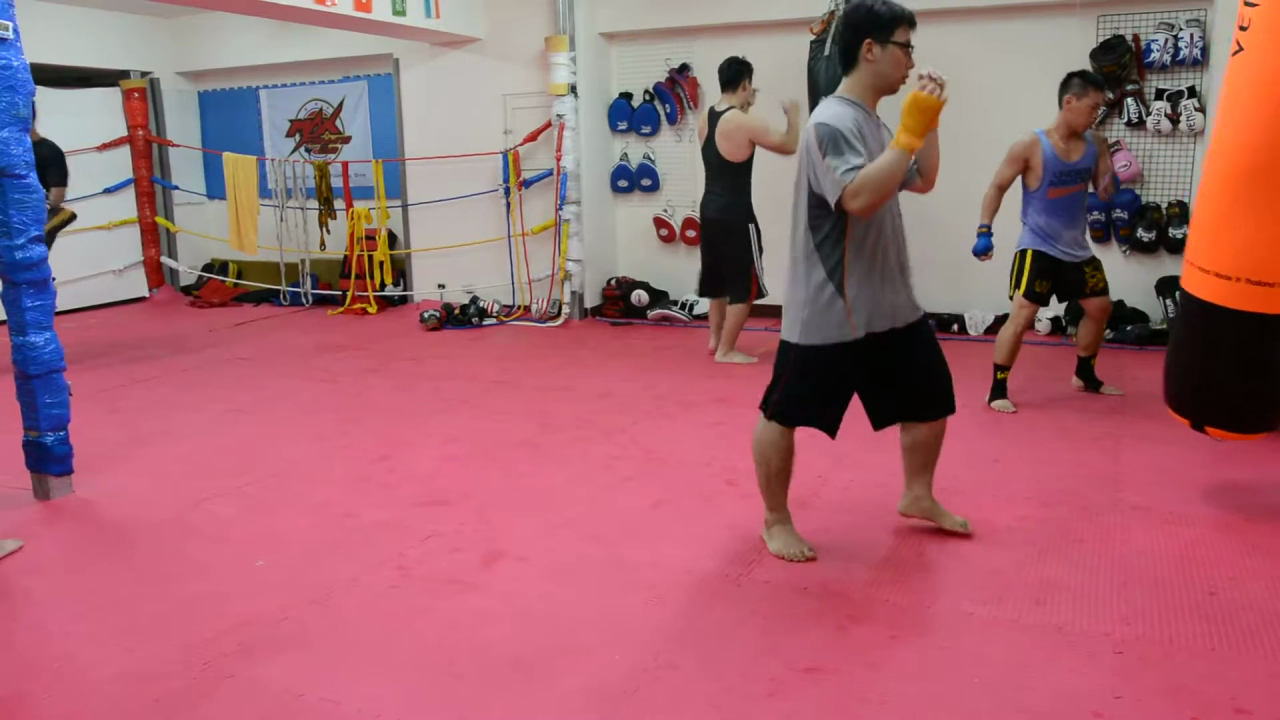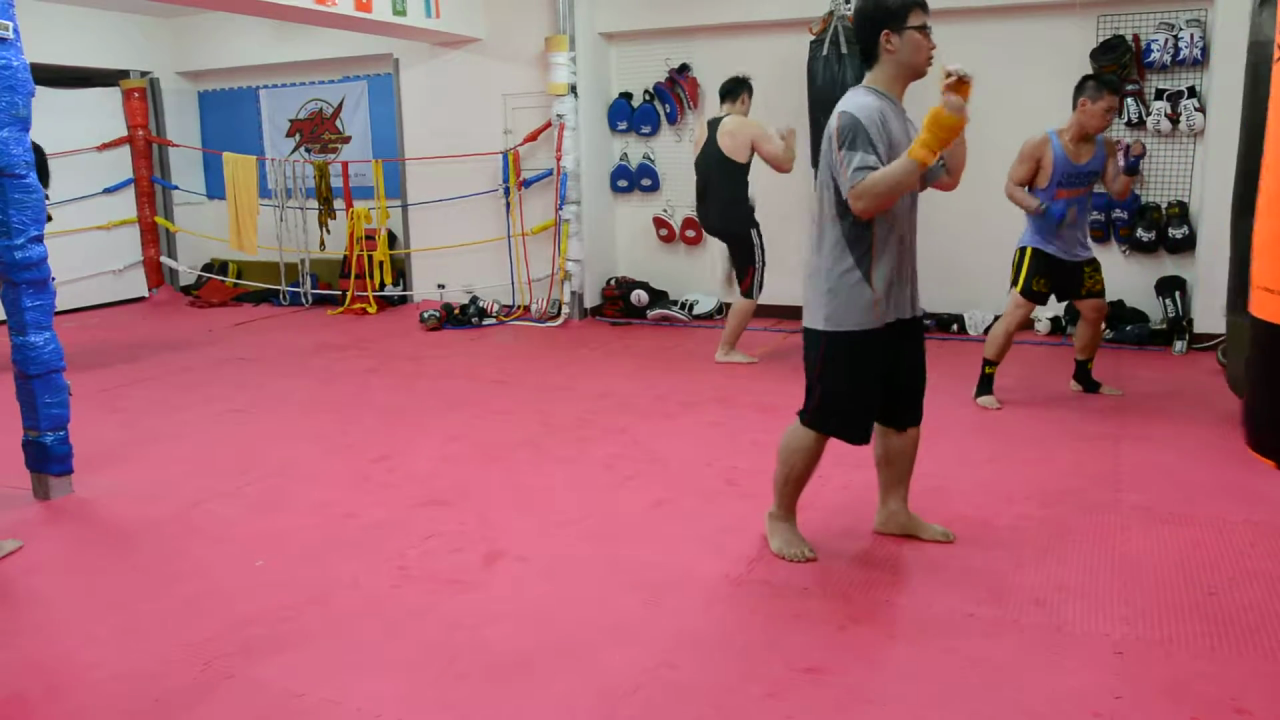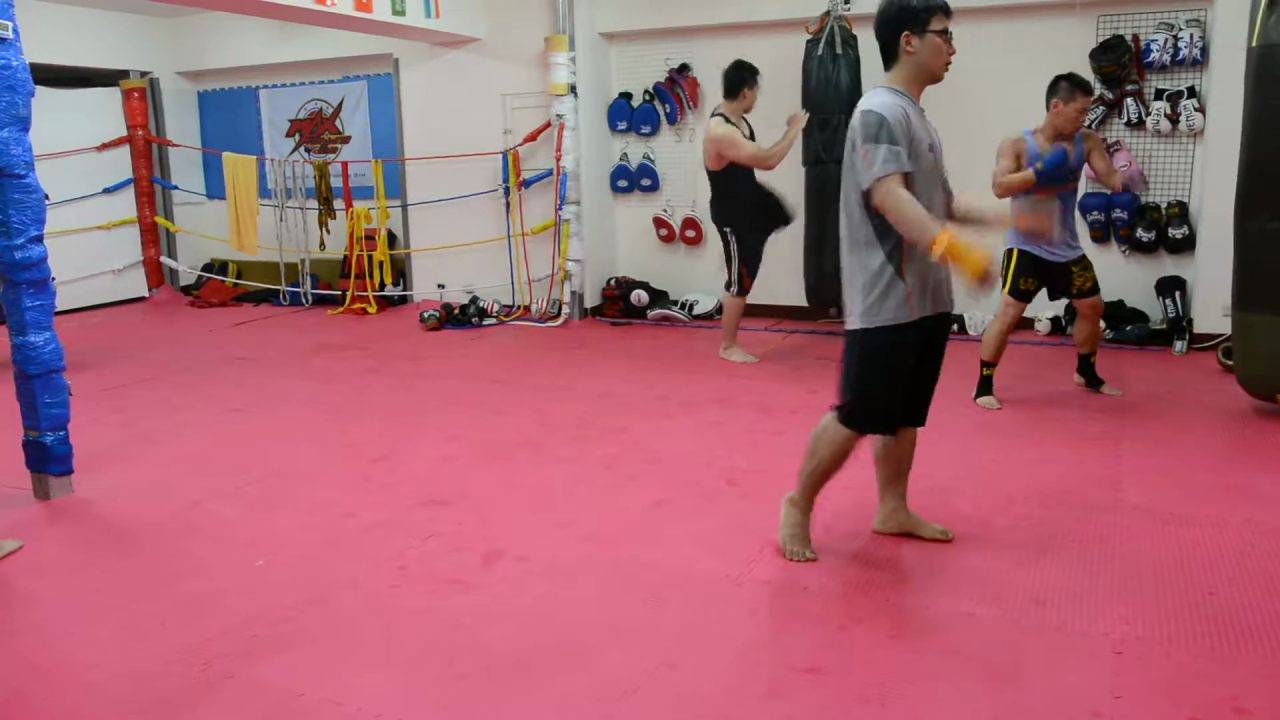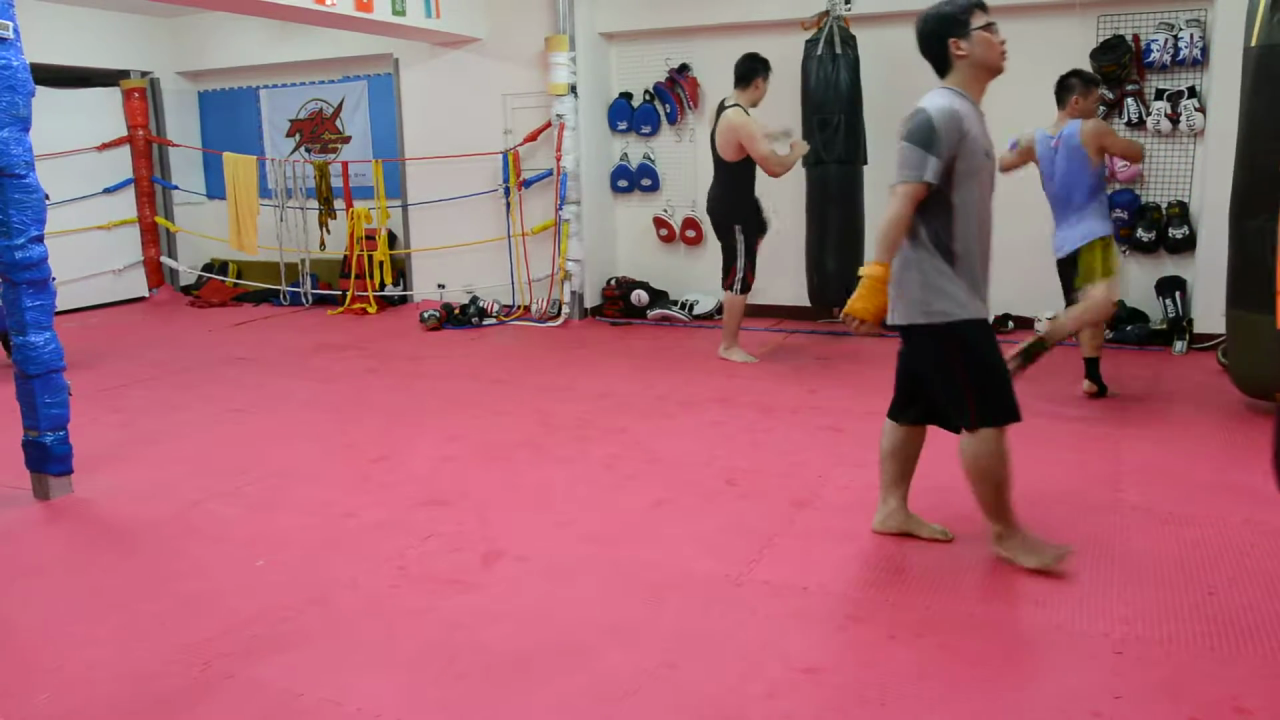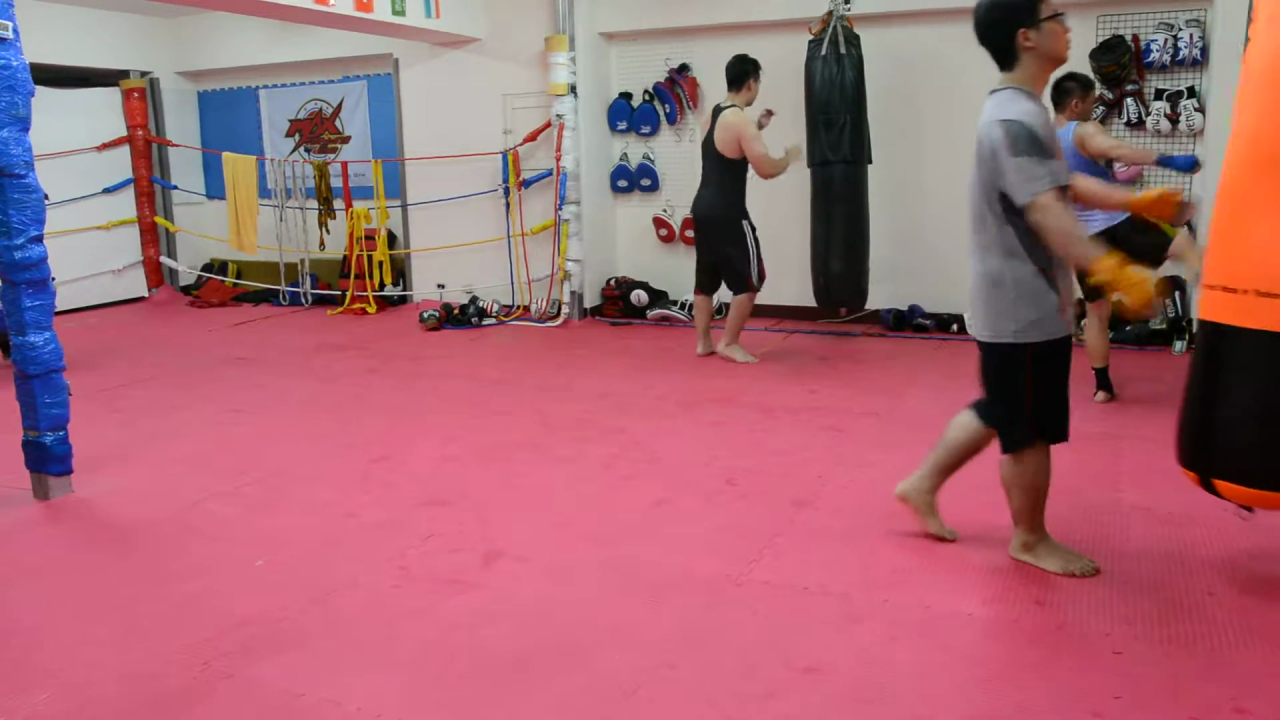
dt=0.4s
person 1, frame 1
left shoulder: (876, 123)
right shoulder: (831, 123)
left elbow: (922, 181)
right elbow: (858, 198)
left wrist: (929, 122)
right wrist: (909, 131)
left hip: (889, 306)
right hip: (827, 313)
left knee: (931, 401)
right knee: (782, 413)
left ankle: (918, 496)
right ankle: (776, 520)
person 1, frame 2
left shoulder: (898, 115)
right shoulder: (857, 115)
left elbow: (947, 178)
right elbow: (864, 199)
left wrist: (955, 120)
right wrist: (926, 142)
left hip: (897, 301)
right hip: (848, 304)
left knee: (904, 412)
right knee: (821, 417)
left ankle: (894, 511)
right ankle: (781, 517)
person 1, frame 3
left shoulder: (916, 116)
right shoulder: (879, 112)
left elbow: (938, 198)
right elbow: (890, 197)
left wrist: (1003, 219)
right wrist: (954, 247)
left hip: (924, 298)
right hip: (884, 300)
left knee: (906, 413)
right knee: (858, 414)
left ankle: (893, 510)
right ankle: (797, 504)
person 1, frame 4
left shoulder: (969, 114)
right shoulder: (937, 114)
right elbow: (902, 204)
right wrist: (876, 279)
left hip: (950, 297)
right hip: (941, 300)
left knee: (914, 405)
right knee: (987, 414)
left ankle: (893, 508)
right ankle: (1005, 533)
person 1, frame 5
left shoulder: (1019, 111)
right shoulder: (1015, 121)
left elbow: (1066, 185)
right elbow: (1047, 212)
left wrist: (1139, 201)
right wrist: (1116, 272)
left hip: (1013, 305)
right hip: (1024, 308)
left knee: (999, 409)
right knee: (1030, 430)
left ankle: (921, 484)
right ankle: (1030, 538)
person 2, frame 1
left shoulder: (1096, 143)
right shoulder: (1029, 147)
left elbow: (1102, 187)
right elbow: (997, 188)
left wrist: (1111, 185)
right wrist: (984, 232)
left hip: (1077, 249)
right hip: (1038, 248)
left knee: (1100, 308)
right knee: (1022, 316)
left ankle: (1085, 375)
right ankle: (998, 390)
person 2, frame 2
left shoulder: (1105, 148)
right shoulder: (1040, 145)
left elbow: (1118, 193)
right elbow: (1013, 187)
left wrist: (1132, 167)
right wrist: (1044, 211)
left hip: (1077, 249)
right hip: (1039, 246)
left knee: (1095, 311)
right knee: (1017, 313)
left ankle: (1083, 377)
right ankle: (984, 385)
person 2, frame 3
left shoulder: (1087, 142)
right shoulder: (1017, 143)
left elbow: (1110, 179)
right elbow: (999, 188)
left wrist: (1128, 181)
right wrist: (1042, 169)
left hip: (1067, 249)
right hip: (1027, 247)
left knee: (1092, 306)
right knee: (1008, 314)
left ankle: (1086, 373)
right ankle: (984, 386)
person 2, frame 4
left shoulder: (1036, 139)
right shoulder: (1092, 130)
left elbow: (1003, 164)
right elbow: (1136, 154)
left wrist: (1017, 145)
right wrist: (1110, 142)
left hip: (1068, 241)
right hip: (1092, 236)
left knee: (1089, 309)
right knee: (1099, 304)
left ankle: (1093, 378)
right ankle: (1032, 349)
person 2, frame 5
right shoulder: (1084, 131)
right elbow: (1119, 150)
right wrist: (1167, 160)
right hip: (1116, 222)
left knee: (1097, 314)
right knee: (1183, 242)
left ankle: (1102, 384)
person 3, frame 1
left shoulder: (706, 118)
right shoulder: (746, 122)
right elbow: (788, 145)
left wrist: (743, 108)
right wrist: (794, 115)
left hip: (710, 210)
right hip: (736, 215)
left knee: (716, 278)
right knee: (749, 286)
left ankle: (716, 338)
right ankle: (726, 350)
person 3, frame 2
left shoulder: (701, 130)
right shoulder: (747, 126)
right elbow: (785, 165)
right wrist: (790, 141)
left hip: (707, 218)
right hip: (735, 218)
right knee: (750, 287)
left ankle: (732, 271)
right ankle: (726, 350)
person 3, frame 3
left shoulder: (732, 115)
right shoulder: (720, 132)
right elbow: (767, 161)
right wrist: (795, 129)
left hip: (751, 197)
right hip: (733, 213)
left knee: (777, 216)
right knee: (740, 280)
right ankle: (728, 346)
person 3, frame 4
left shoulder: (725, 107)
right shoulder: (741, 121)
right elbow: (774, 167)
left wrist: (768, 136)
right wrist: (797, 151)
left hip: (732, 200)
right hip: (732, 211)
left knee: (757, 228)
right knee: (738, 278)
right ankle: (728, 346)
person 3, frame 5
left shoulder: (714, 115)
right shoulder: (740, 120)
right elbow: (766, 169)
left wrist: (757, 127)
right wrist: (790, 157)
left hip: (703, 208)
right hip: (728, 214)
left knee: (706, 279)
right knee: (750, 280)
left ankle: (703, 341)
right ankle: (729, 342)
